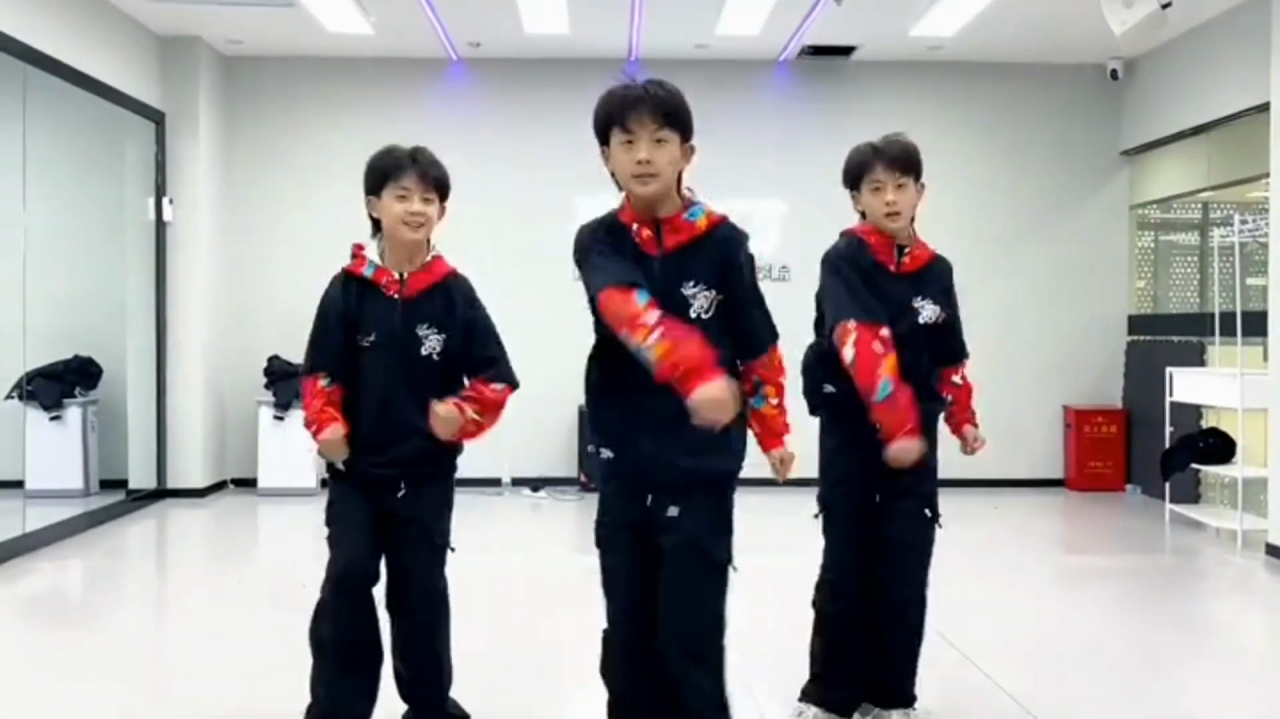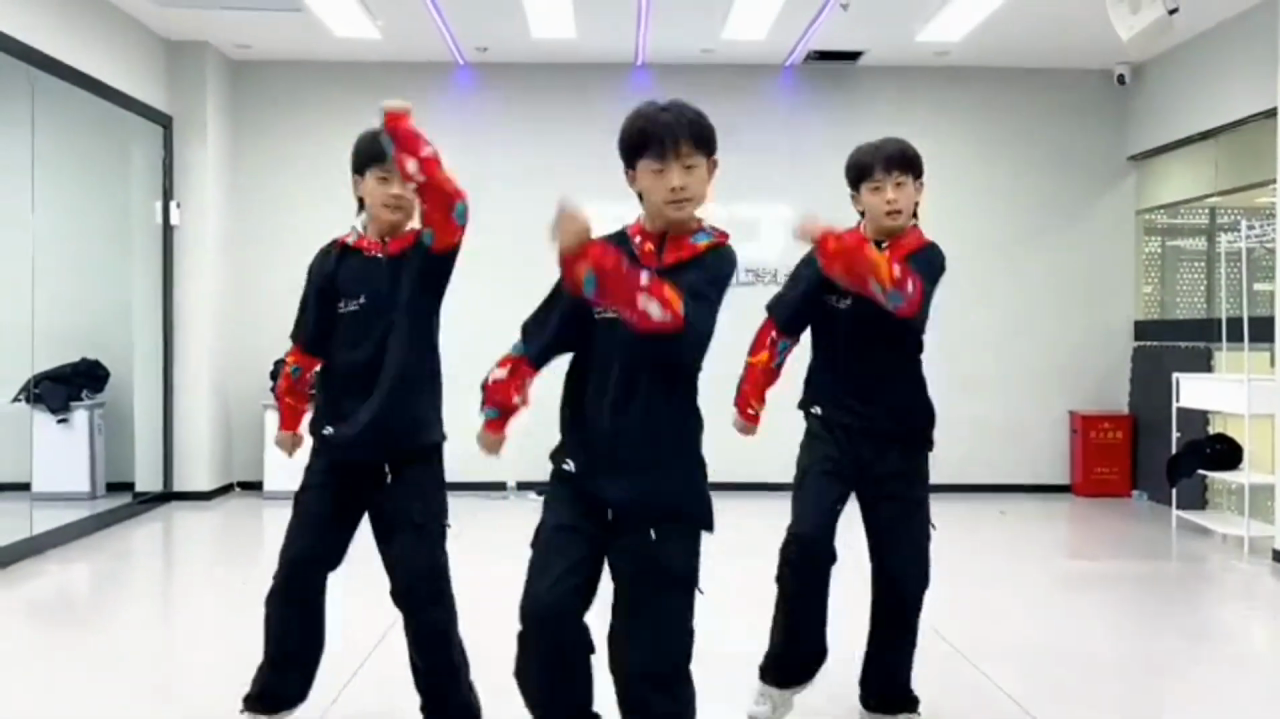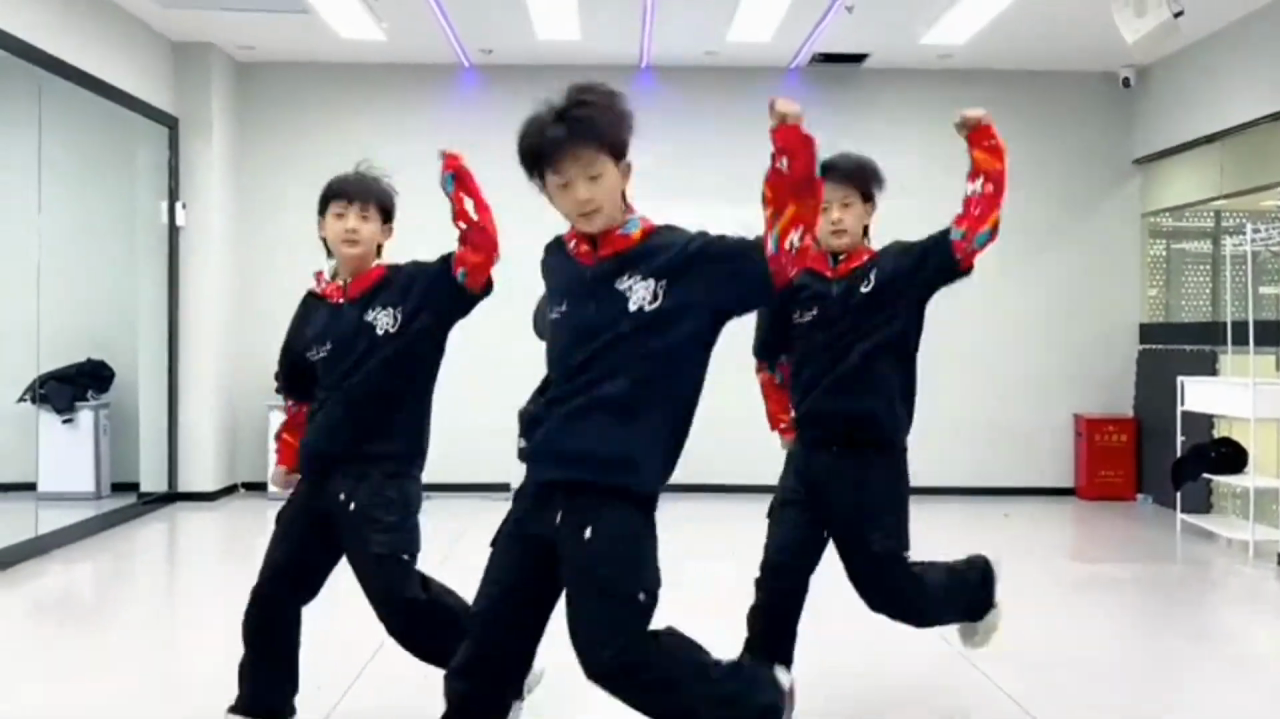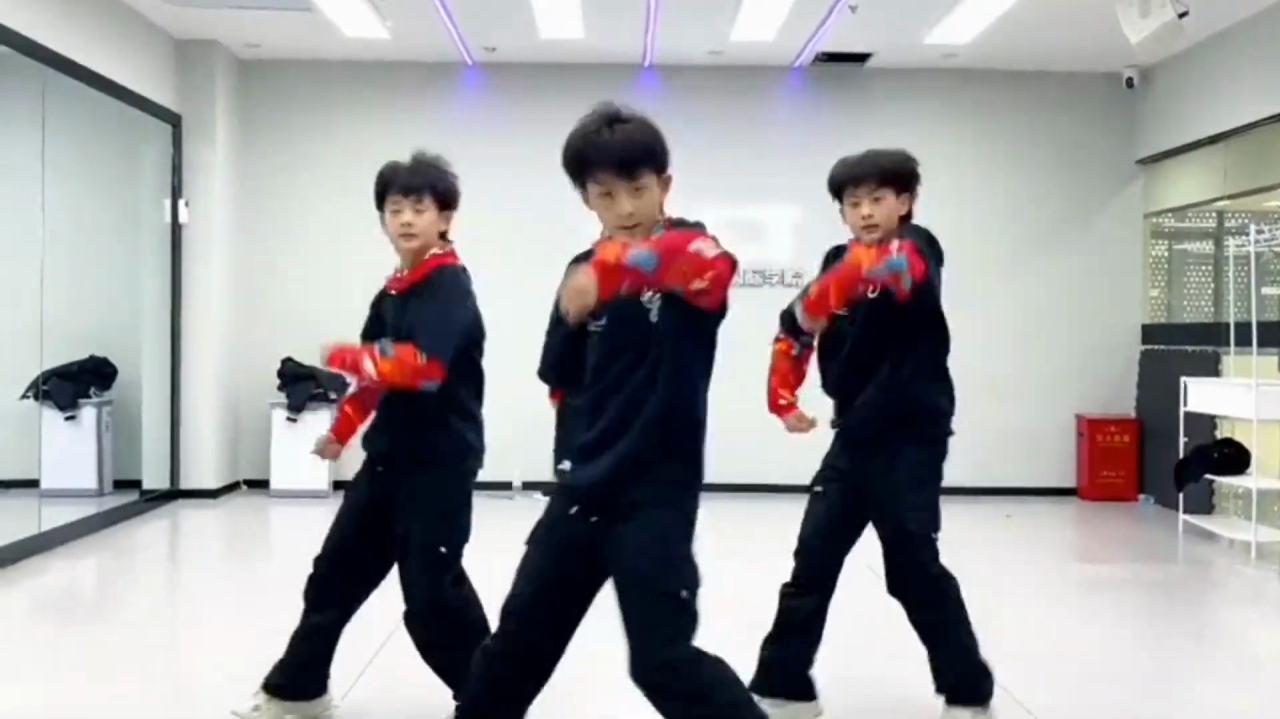
dt=0.2s
person 1, frame 1
left shoulder: (722, 244)
right shoulder: (600, 240)
left elbow: (757, 348)
right elbow: (628, 310)
left wrist: (773, 431)
right wrist: (694, 370)
left hip: (701, 471)
right hip: (628, 470)
left knee: (687, 637)
right knee: (632, 633)
person 1, frame 2
left shoulder: (712, 261)
right shoulder: (600, 253)
left elbow: (664, 316)
right elbow: (536, 342)
left wrist: (592, 263)
right wrist: (497, 410)
left hip: (663, 494)
right hip: (580, 482)
left knee: (651, 655)
right knee: (546, 623)
person 1, frame 3
left shoulder: (684, 257)
right shoulder: (558, 260)
left elbow: (784, 262)
left wrist: (790, 150)
left hip: (617, 489)
right hip: (546, 481)
left knee: (615, 650)
right knee: (493, 635)
person 1, frame 4
left shoulder: (682, 248)
right shoulder: (582, 275)
left elbow: (712, 269)
left wrist: (615, 268)
left hip: (655, 498)
right hip: (584, 492)
left knee: (663, 662)
right knee: (519, 638)
person 2, frame 1
left shoulder: (454, 294)
right shoulder: (349, 290)
left elbow: (495, 379)
right elbow: (320, 376)
left wrist: (464, 416)
right wrist: (327, 426)
left hip: (425, 475)
right hip: (359, 474)
left knee: (421, 597)
right knee: (346, 589)
person 2, frame 2
left shoulder: (431, 253)
right shoulder: (333, 261)
left elbow: (451, 211)
right elbow: (306, 349)
left wrist: (403, 129)
right wrist: (290, 418)
left hip: (409, 455)
right hip: (338, 449)
left knee: (421, 583)
right knee: (300, 566)
person 2, frame 3
left shoulder: (417, 287)
right shoulder: (313, 309)
left elbow: (481, 255)
left wrist: (458, 181)
right wrist: (288, 456)
left hip: (384, 472)
right hip: (320, 475)
left knee: (396, 591)
right knee: (275, 593)
person 2, frame 4
left shoulder: (449, 286)
right shoulder: (390, 294)
left elbow: (418, 367)
left wrist: (346, 355)
right wrist: (342, 430)
left hip: (441, 462)
right hip: (387, 458)
left knee: (432, 590)
right knee: (337, 570)
person 3, frame 1
left shoulder: (937, 272)
right shoulder: (845, 260)
left elbow: (949, 358)
right elbow: (859, 342)
left wrist: (962, 420)
right wrist: (895, 423)
left hip: (915, 438)
right hip: (851, 433)
left knee: (905, 573)
right knee: (848, 569)
person 3, frame 2
left shoulder: (925, 259)
right shoulder: (821, 262)
left elbow: (898, 294)
right elbow: (777, 330)
left wrist: (840, 246)
right wrist: (747, 401)
left hip: (899, 442)
right hip: (830, 433)
left knee: (903, 574)
right knee: (807, 547)
person 3, frame 3
left shoulder: (901, 268)
right shoulder: (792, 284)
left elbow: (978, 225)
right elbow: (769, 359)
left wrist: (983, 140)
right wrist: (784, 419)
left hip: (875, 453)
right hip: (813, 453)
left knee: (887, 583)
right knee: (781, 574)
left ankle: (976, 591)
person 3, frame 4
left shoulder: (915, 247)
right shoulder: (836, 262)
left elbow: (899, 264)
right elbow: (793, 332)
left wrist: (823, 294)
right wrist: (783, 399)
left hip: (910, 439)
right hip: (854, 438)
left knee: (912, 569)
right knee: (813, 560)
